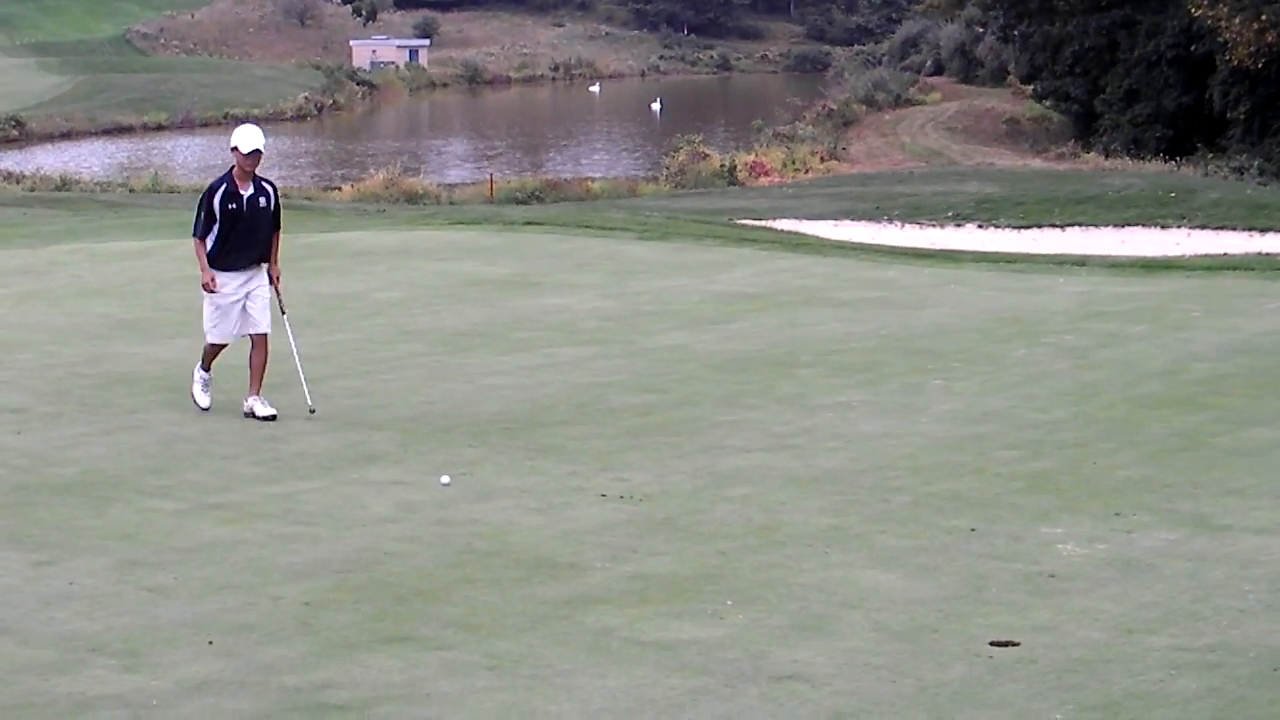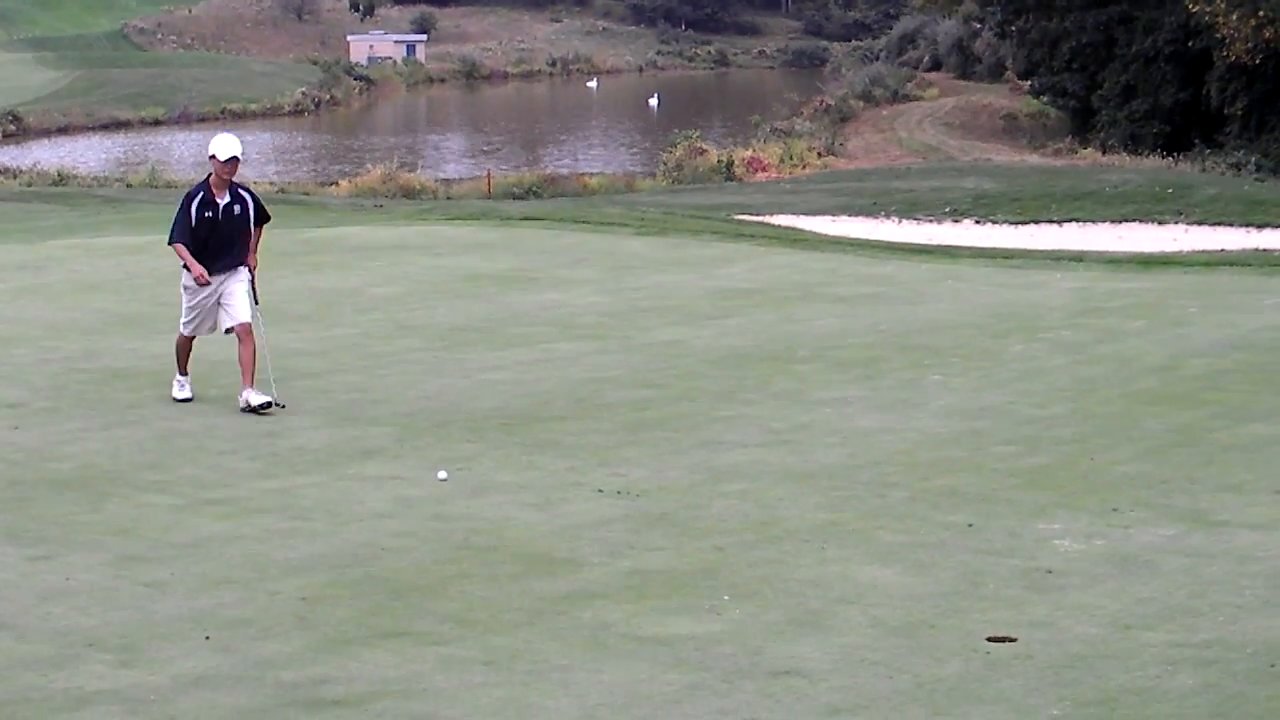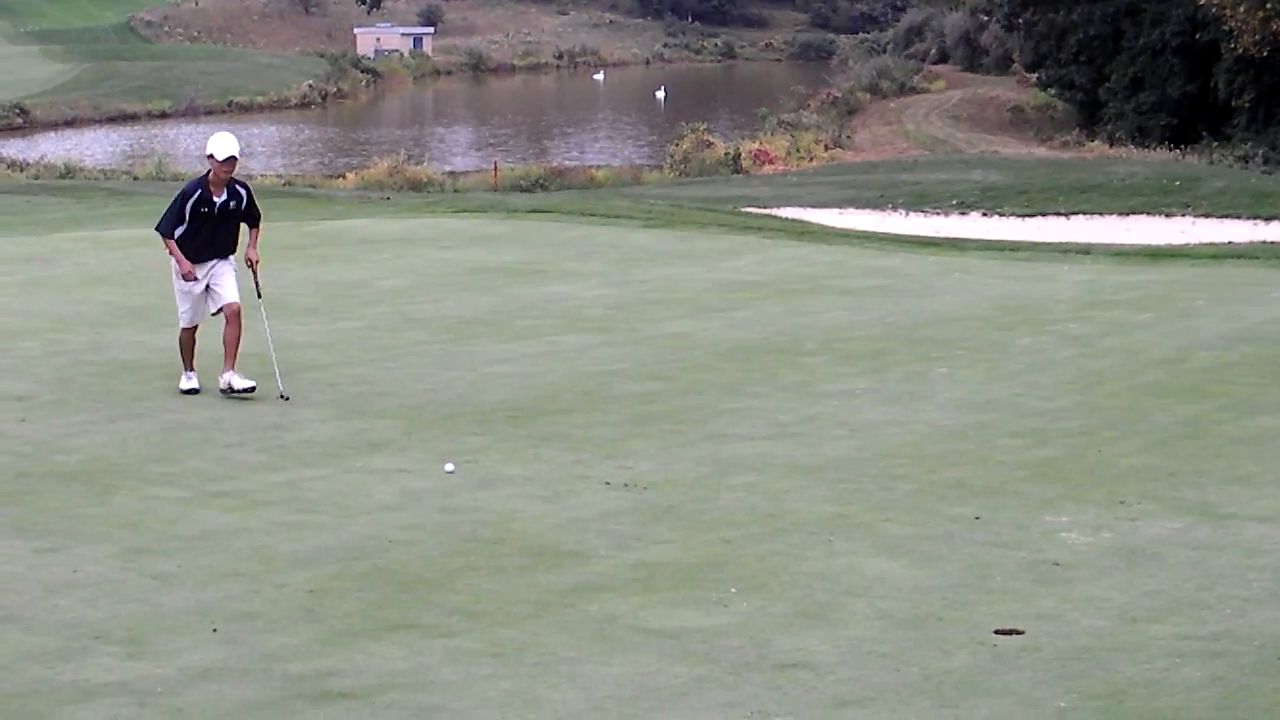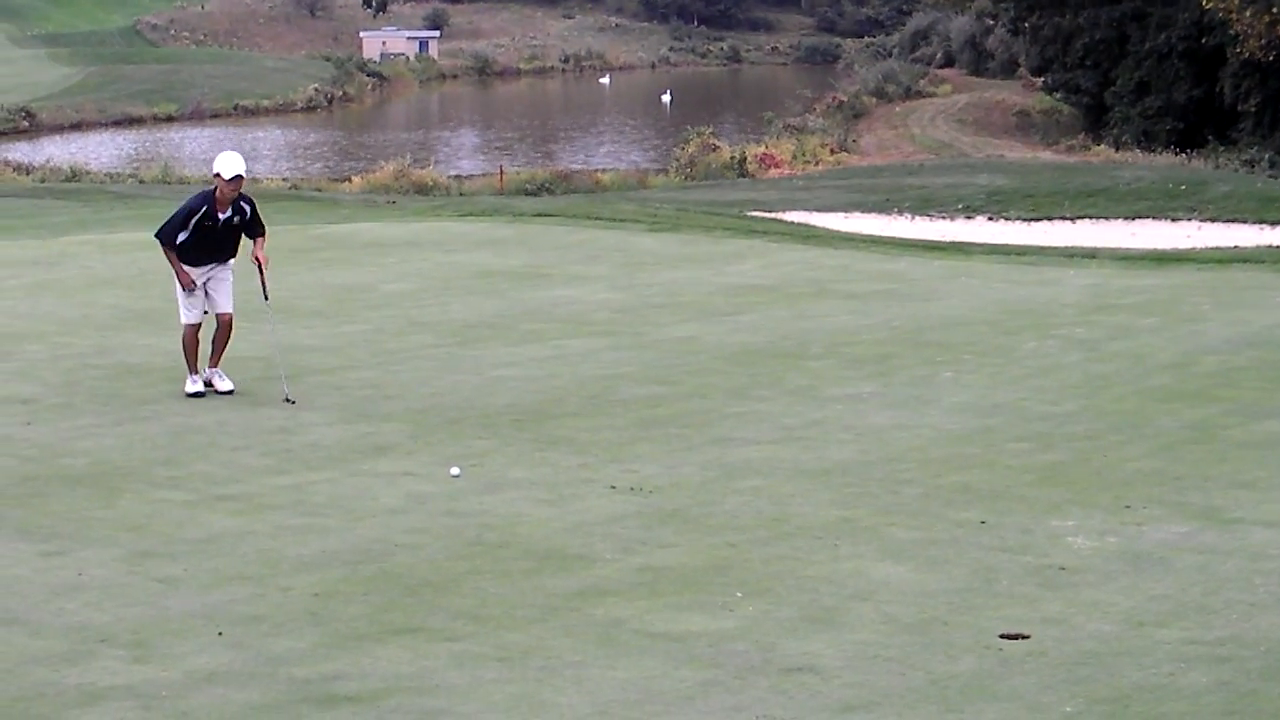
dt=0.2s
person 1, frame 1
left shoulder: (268, 190)
right shoulder: (216, 191)
left elbow: (274, 229)
right elbow: (200, 236)
left wrist: (273, 264)
right wrist: (205, 270)
left hip: (256, 274)
right hip: (223, 275)
left knee: (260, 336)
right knee: (220, 337)
left ankle: (254, 398)
right ankle: (202, 373)
person 1, frame 2
left shoulder: (245, 196)
right shoulder: (194, 198)
left elbow: (260, 221)
right elbow: (177, 241)
left wrist: (252, 253)
right wrist: (193, 265)
left hip: (235, 274)
right hip: (202, 277)
left knee: (244, 328)
right knee: (189, 332)
left ankle: (248, 392)
right ankle: (181, 378)
person 1, frame 3
left shoulder: (241, 191)
right shoulder: (191, 192)
left elbow: (253, 221)
right elbow: (166, 231)
left wrist: (251, 247)
right wrist: (181, 261)
left hip: (222, 262)
right hip: (190, 266)
left knee: (233, 310)
right knee: (189, 324)
left ankle: (229, 375)
right ankle: (188, 373)
person 1, frame 4
left shoulder: (245, 206)
right shoulder: (196, 206)
left elbow: (258, 232)
right elbow: (165, 239)
left wrist: (258, 250)
right wrist: (180, 272)
left hip: (221, 265)
right hip: (190, 267)
left knee: (226, 319)
right knee: (192, 322)
left ankle: (213, 371)
right ankle: (193, 376)
